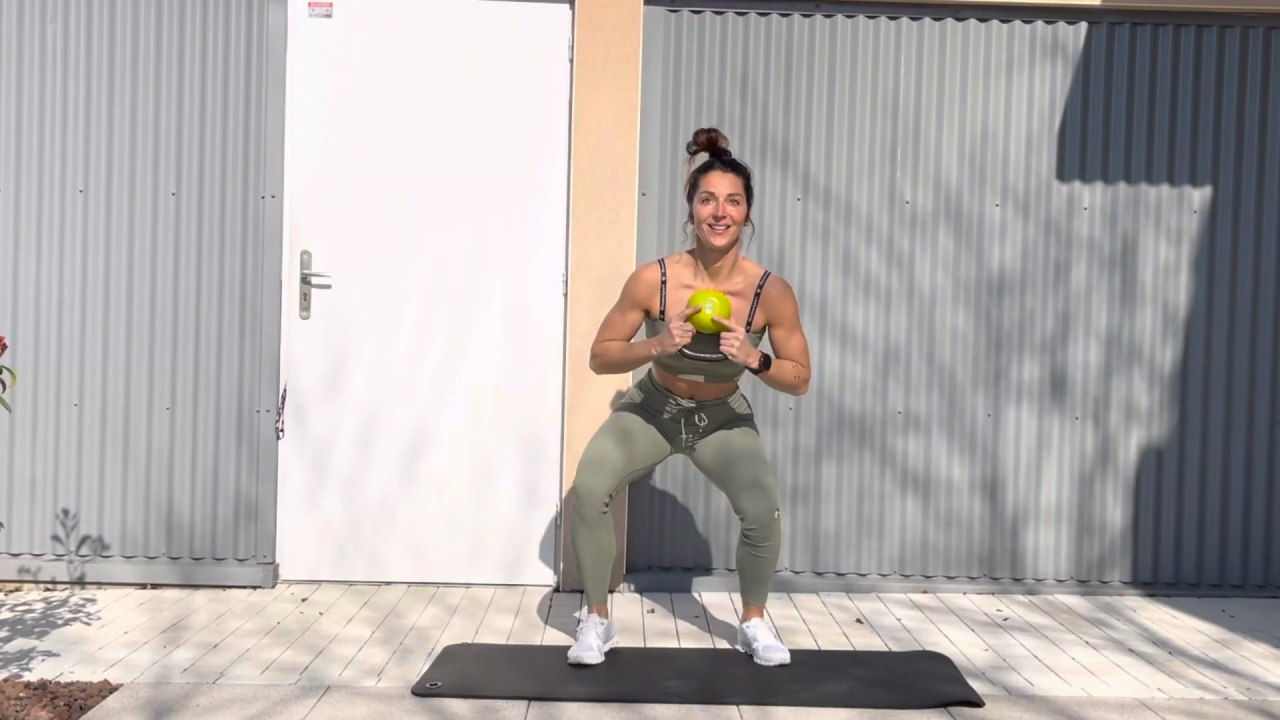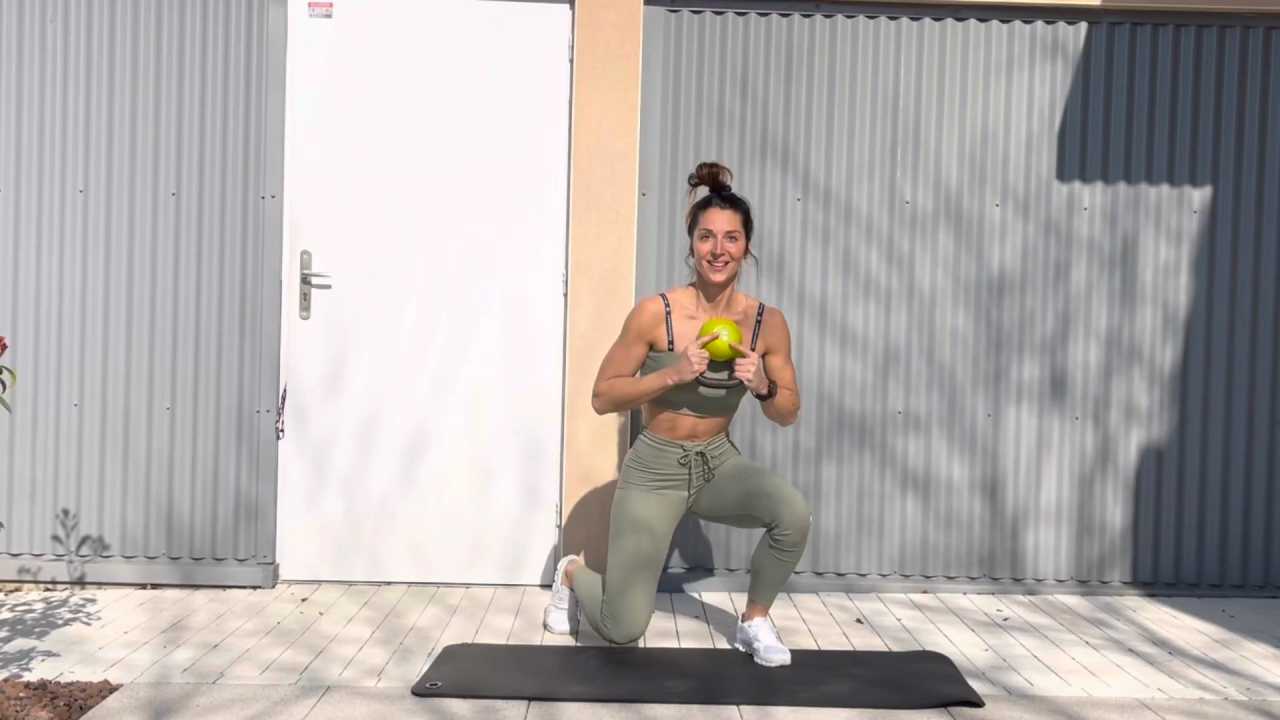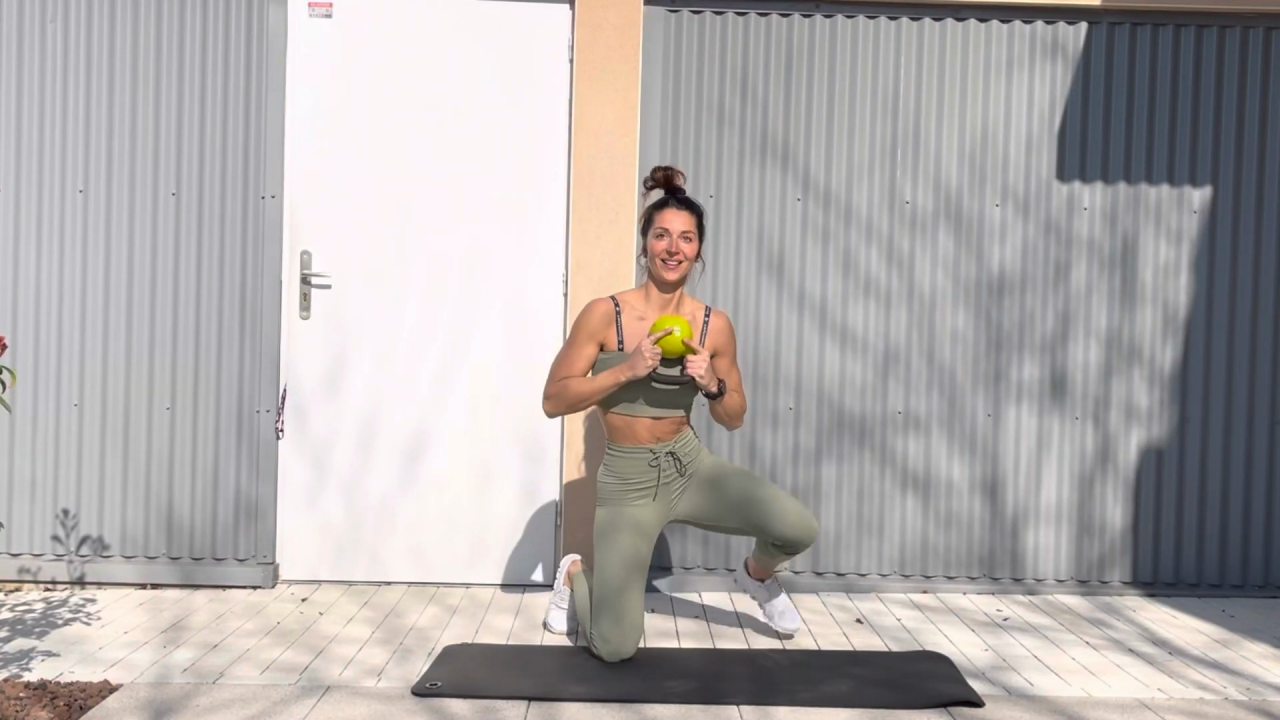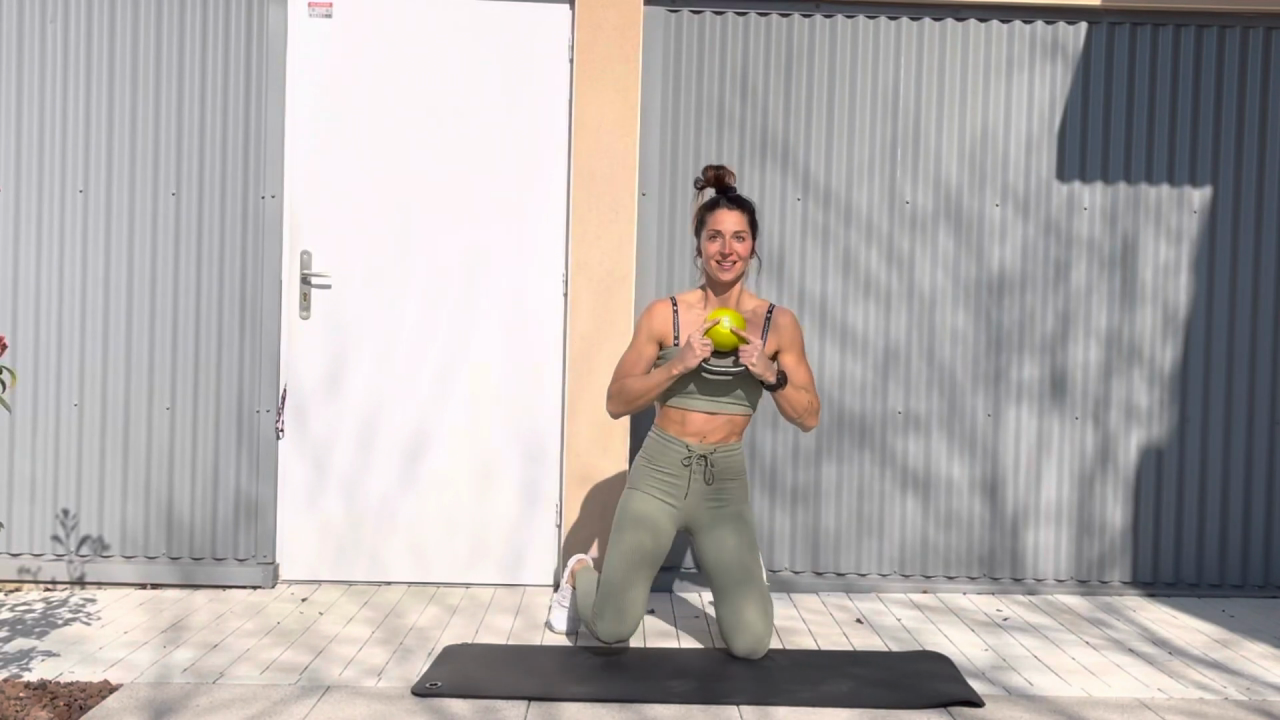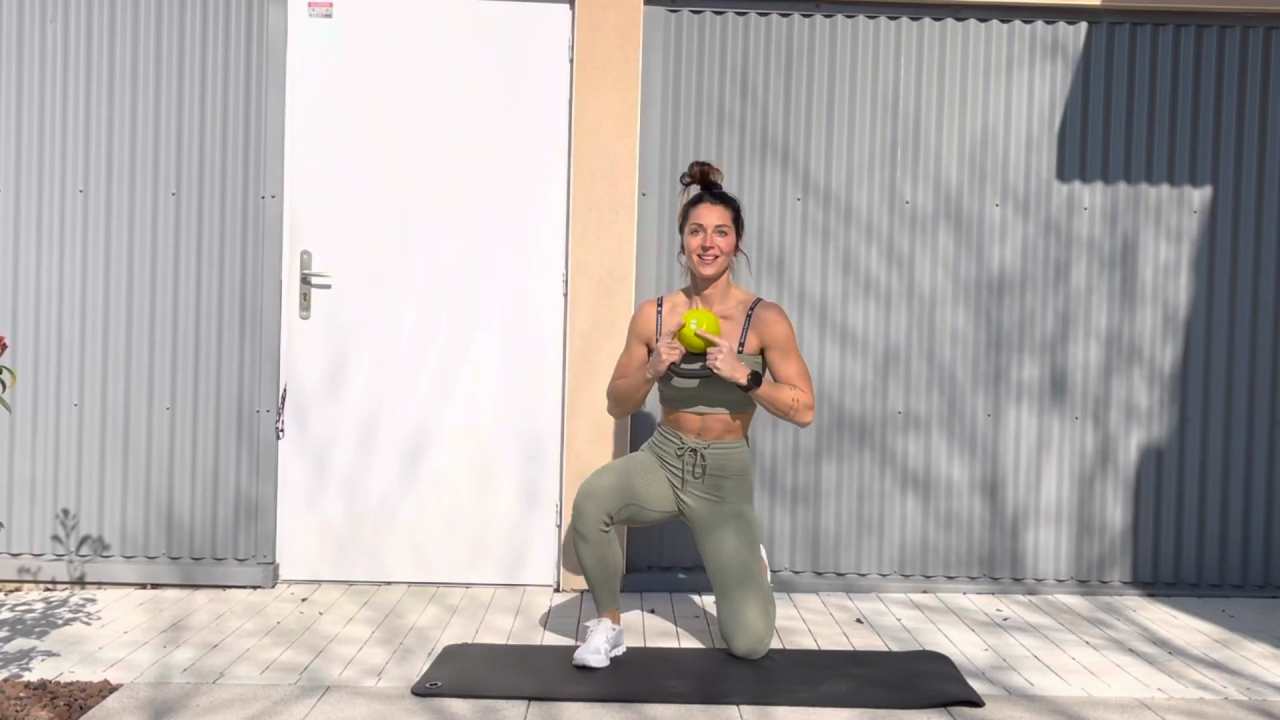
dt=0.4s
person 1, frame 1
left shoulder: (771, 290)
right shoulder: (651, 279)
left elbow: (799, 378)
right elbow: (600, 357)
left wrist: (753, 359)
right wrist: (657, 345)
left hip: (723, 416)
right hip: (651, 408)
left knee: (762, 511)
right knee: (588, 491)
left ankle: (753, 622)
right ankle: (597, 619)
person 1, frame 2
left shoulder: (767, 321)
right shoulder: (653, 312)
left elbow: (788, 413)
right elbow: (602, 397)
left wrist: (763, 385)
right wrist: (673, 373)
left hip: (719, 463)
right hip: (655, 468)
left knee: (795, 515)
right knee: (621, 627)
left ankle: (754, 621)
right ankle: (572, 576)
person 1, frame 3
left shoulder: (715, 325)
right shoulder: (602, 314)
left elbow: (734, 419)
right elbow: (553, 400)
left wrist: (713, 384)
right wrist: (625, 369)
left hip: (691, 467)
right hip: (627, 482)
left knee: (798, 528)
right knee: (614, 647)
left ankle: (757, 575)
right ankle: (575, 576)
person 1, frame 4
left shoulder: (778, 322)
right shoulder: (663, 315)
left elbow: (808, 417)
right elbow: (616, 402)
left wrist: (770, 374)
right wrist: (678, 364)
left hip: (724, 484)
right hip: (659, 474)
left knee: (750, 645)
right knee: (610, 630)
left ankle: (750, 569)
right ankle: (580, 575)
person 1, frame 5
left shoulder: (764, 317)
right shoulder: (652, 314)
left elbow: (804, 411)
right elbow: (617, 405)
left wrist: (744, 375)
right wrist: (652, 368)
left hip: (726, 476)
right hip: (661, 460)
left knee: (749, 643)
right knee: (592, 499)
left ankle: (752, 566)
right ankle: (607, 623)
